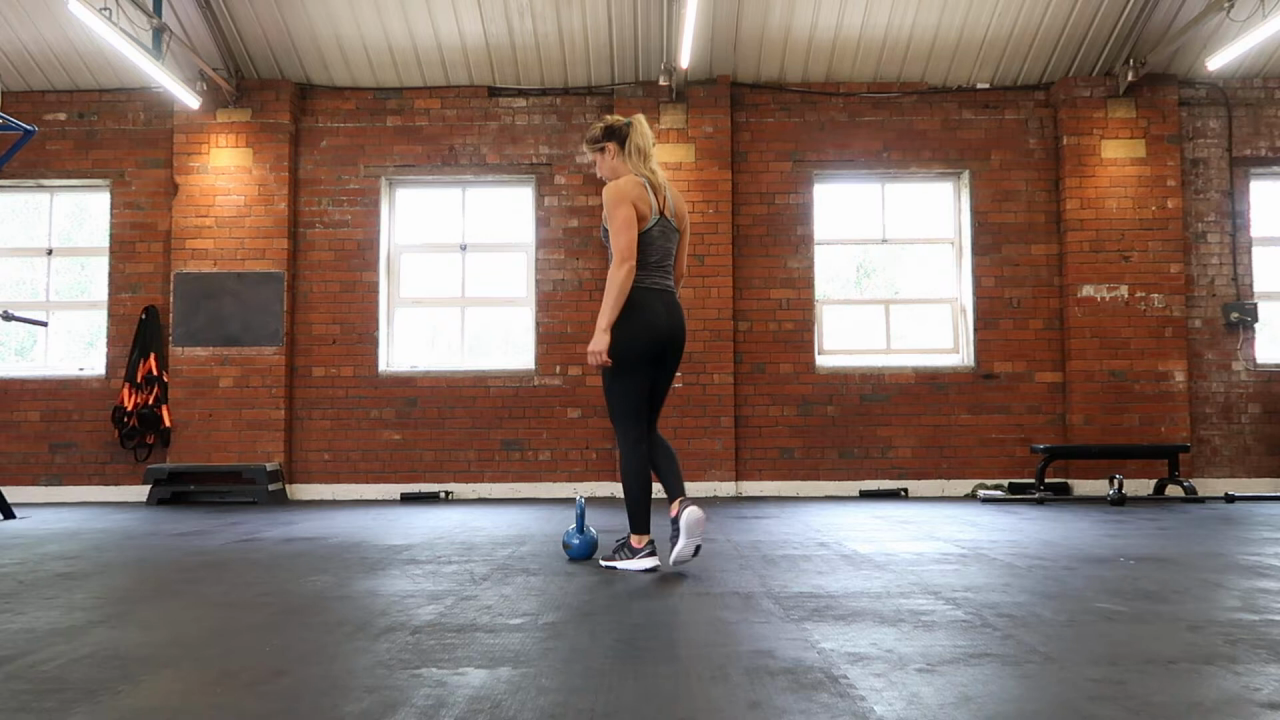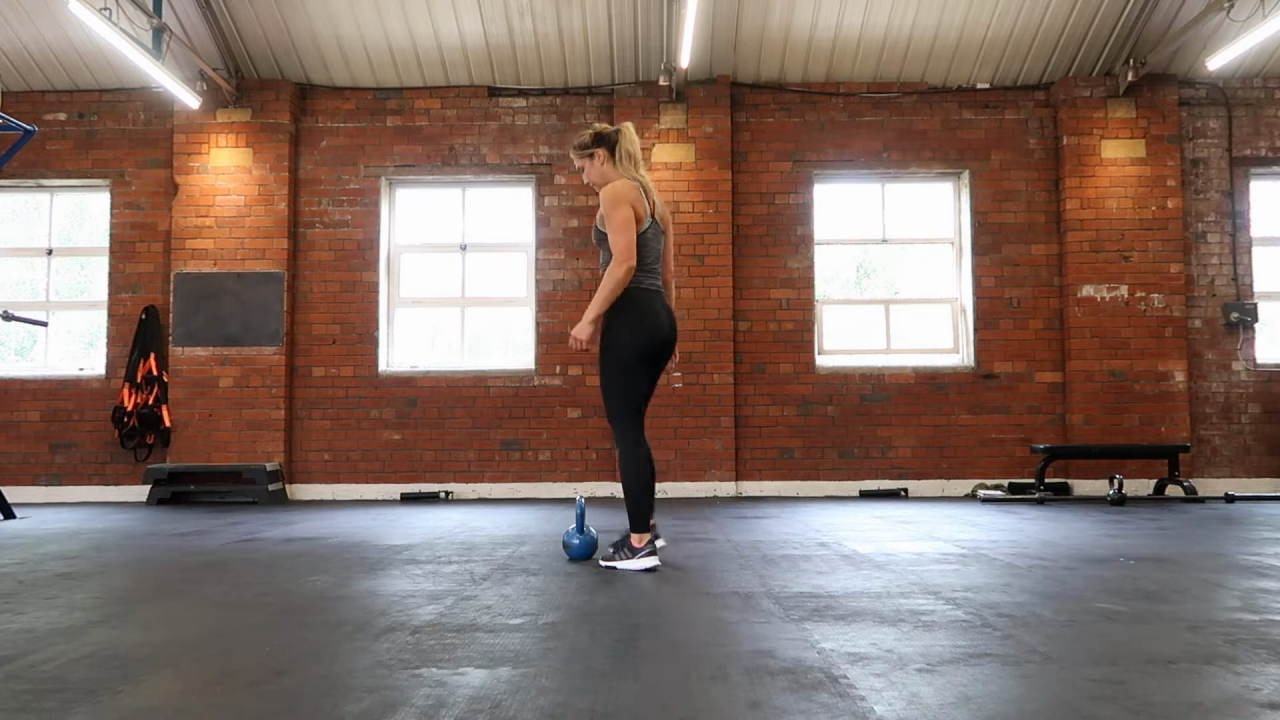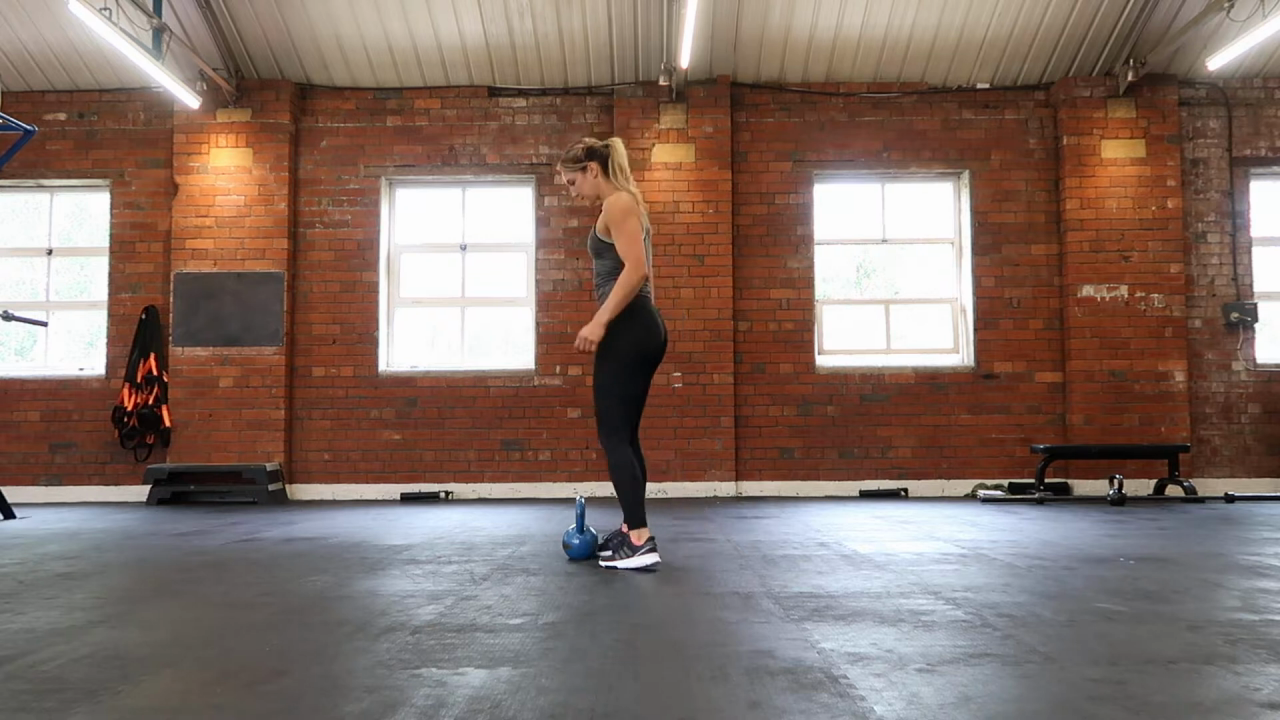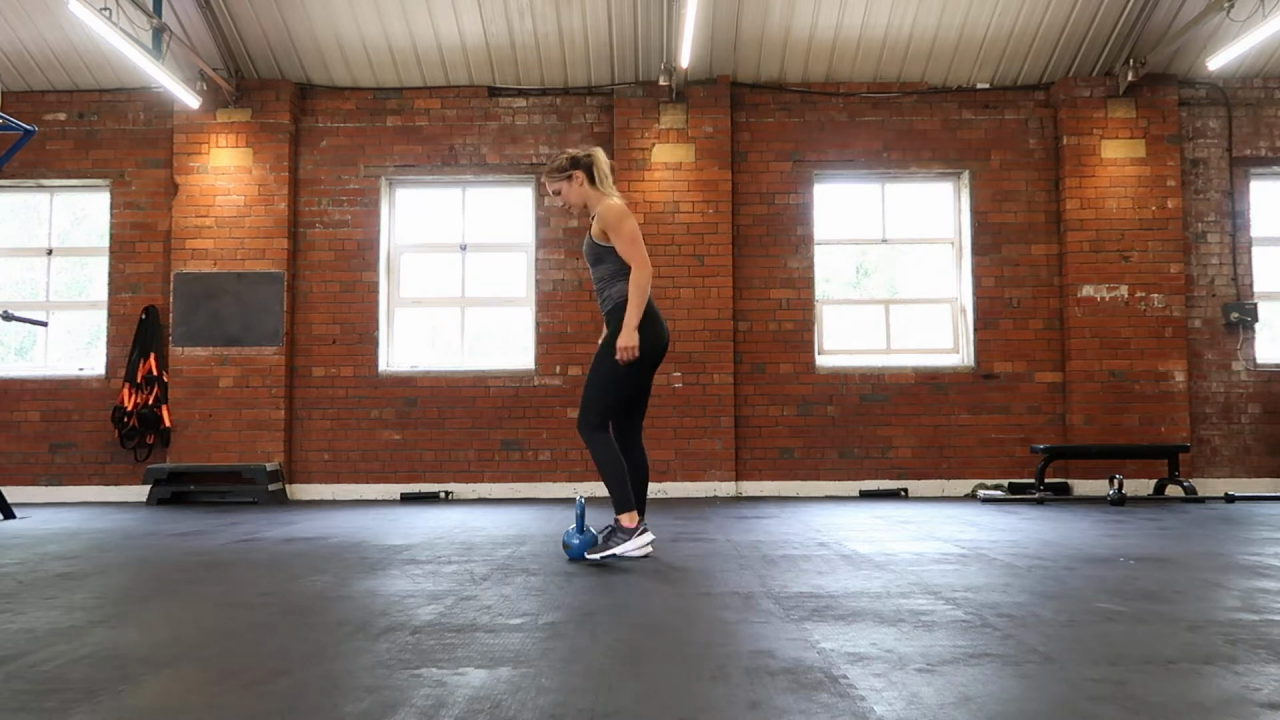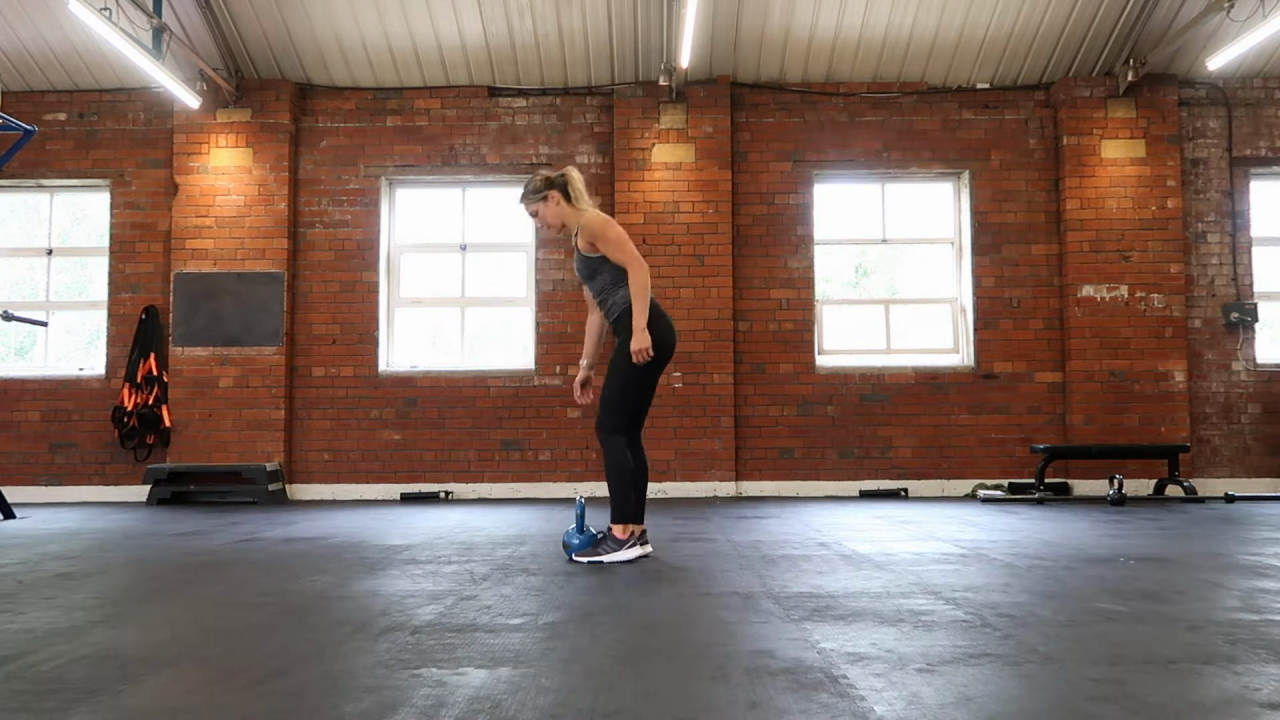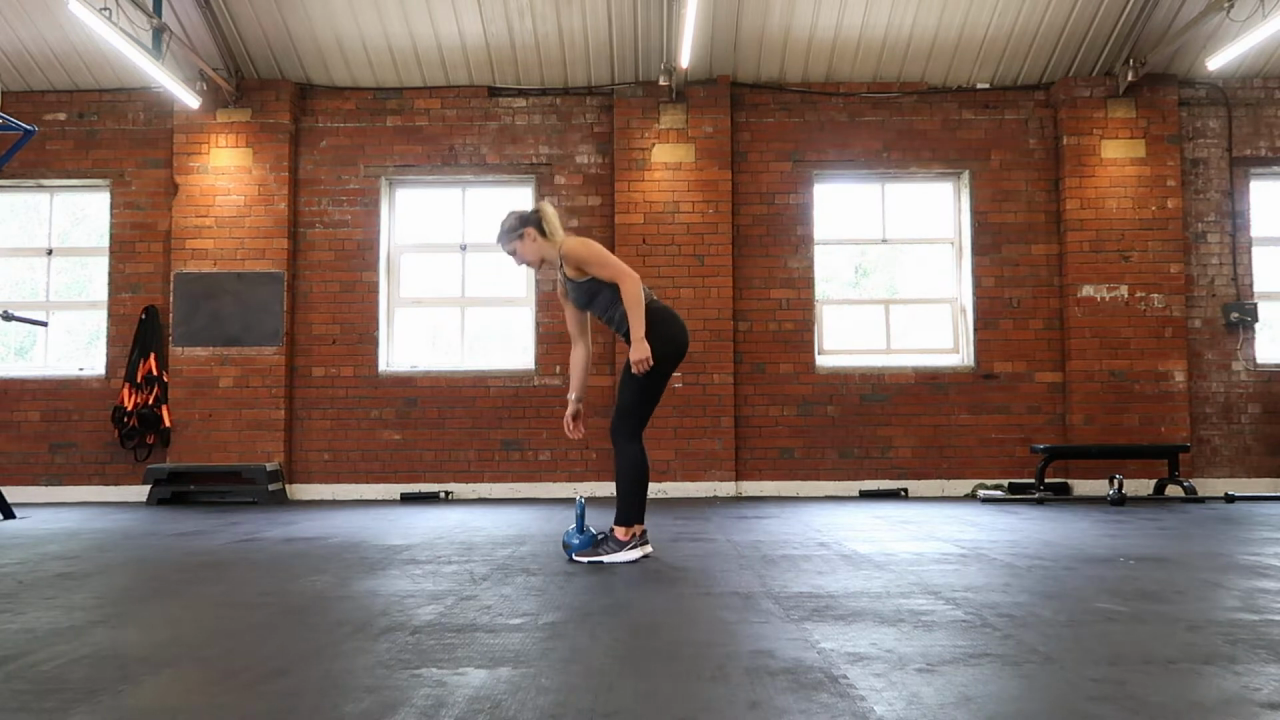
dt=0.2s
person 1, frame 1
left shoulder: (620, 190)
right shoulder: (671, 196)
left elbow: (625, 264)
left wrist: (602, 330)
left hip: (636, 318)
right hip: (670, 318)
left knee: (628, 431)
right knee: (646, 427)
left ankle: (640, 544)
right ankle: (681, 506)
person 1, frame 2
left shoulder: (616, 192)
right shoulder: (650, 197)
left elbow: (624, 262)
left wrist: (590, 317)
right wrist: (666, 331)
left hip: (630, 320)
right hip: (658, 318)
left knee: (626, 430)
right knee: (631, 428)
left ankle: (640, 544)
right ankle: (646, 526)
person 1, frame 3
left shoulder: (618, 204)
right shoulder: (626, 207)
left elbow: (636, 269)
left wrist: (598, 321)
left hip: (626, 327)
right hip: (643, 327)
left knee: (613, 433)
right knee: (624, 433)
left ankle: (641, 539)
right ankle: (634, 531)
person 1, frame 4
left shoulder: (610, 211)
right shoulder: (599, 219)
left elbow: (642, 269)
left wrist: (628, 329)
right wrist: (606, 343)
left hip: (636, 333)
right hip: (638, 332)
left knee: (592, 425)
right knee: (626, 433)
left ankle: (630, 524)
right ankle: (632, 529)
person 1, frame 5
left shoulder: (592, 222)
right shoulder: (579, 240)
left elbow: (638, 268)
right elbow: (597, 310)
left wrist: (639, 331)
right wrist: (586, 366)
left hip: (645, 333)
right hip: (636, 334)
left knee: (610, 429)
right knee: (626, 433)
left ankle: (623, 535)
right ankle: (634, 531)
person 1, frame 6
left shoulder: (571, 249)
right shoulder: (562, 284)
left elbow: (629, 278)
right elbow: (580, 342)
left wrist: (638, 340)
right wrist: (575, 398)
left hip: (658, 333)
right hip: (653, 336)
left knee: (624, 431)
right knee: (627, 432)
left ankle: (625, 537)
right ankle: (635, 531)
